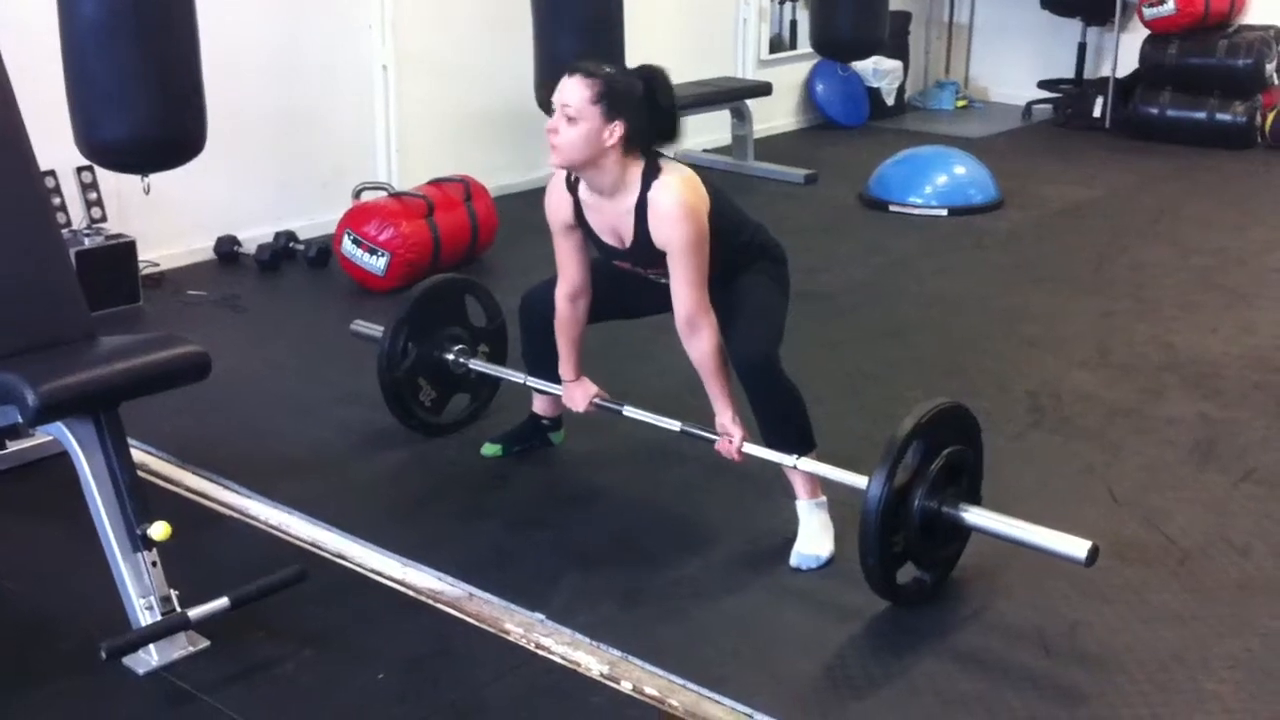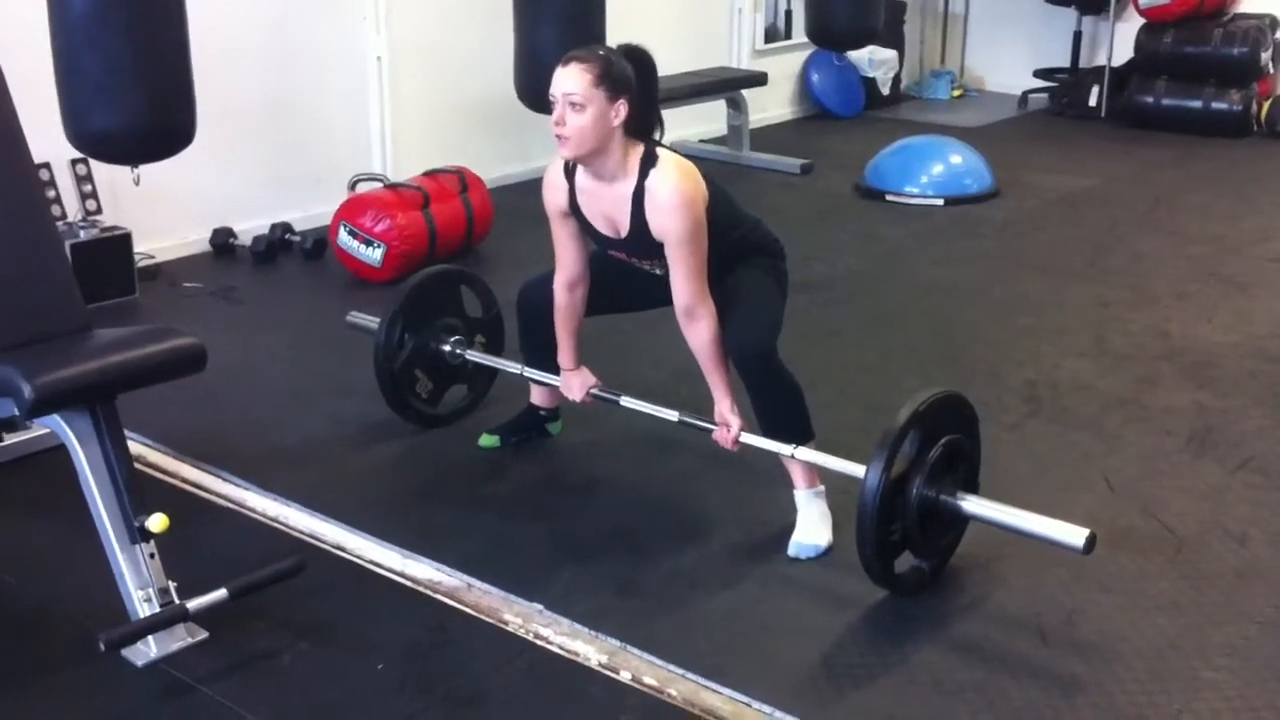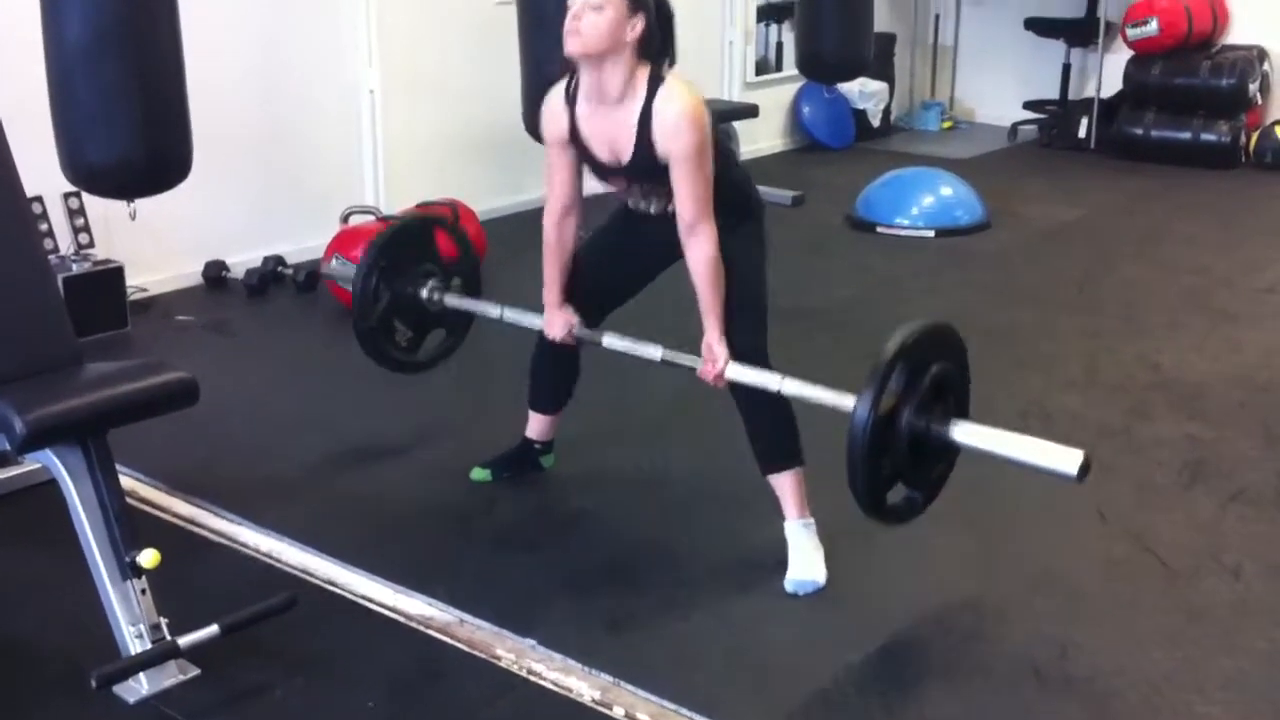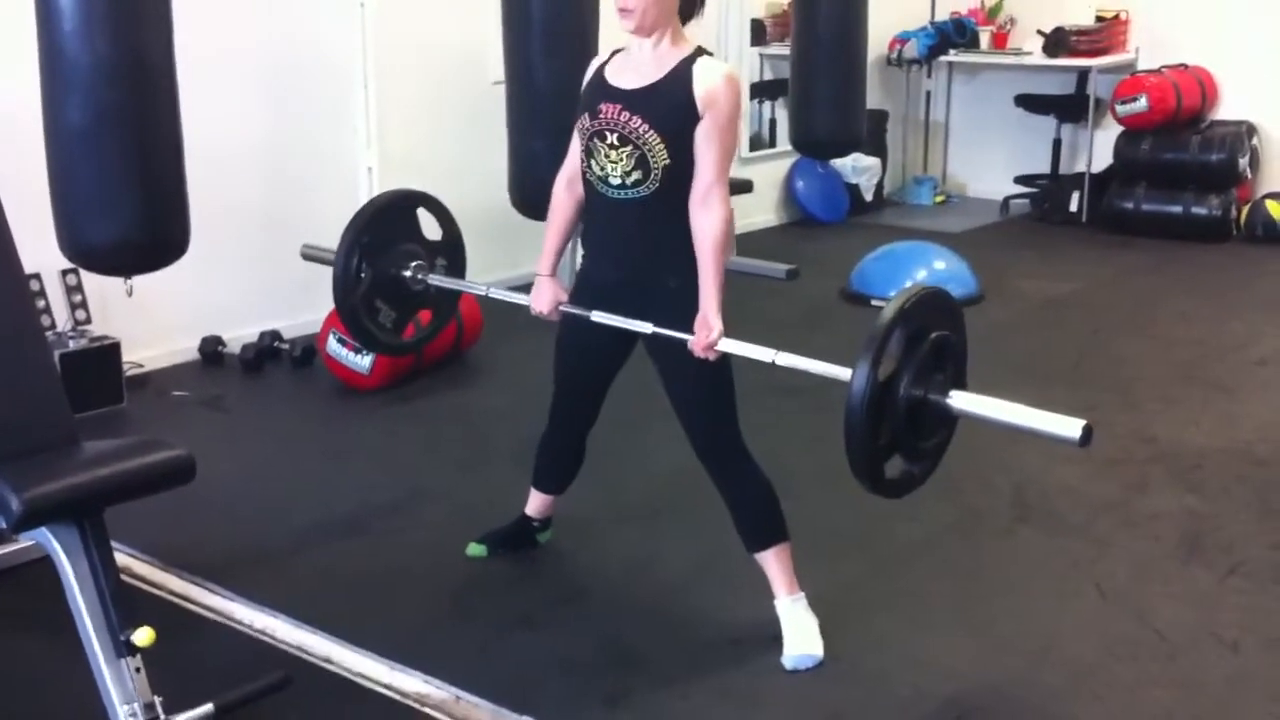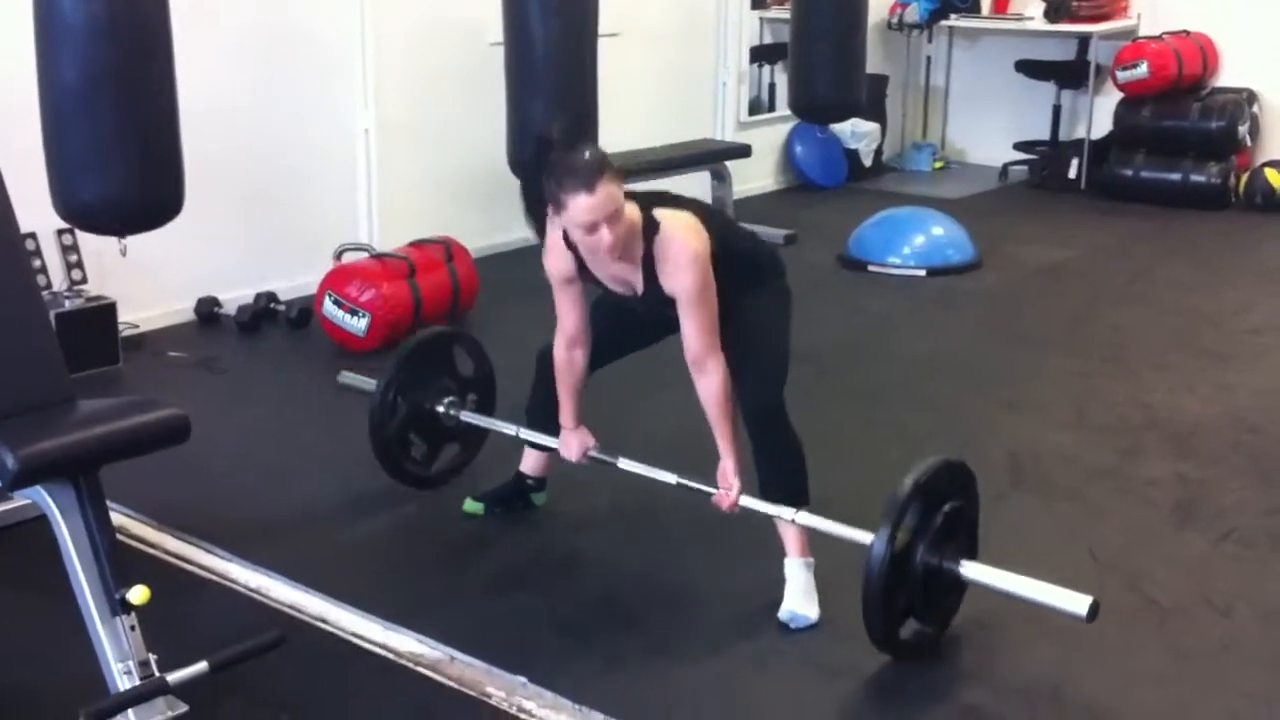
dt=1s
person 1, frame 1
left shoulder: (670, 198)
right shoulder: (563, 192)
left elbow: (693, 319)
right elbow: (571, 291)
left wrist: (724, 412)
right wrist: (571, 376)
left hip: (744, 271)
right hip: (650, 271)
left knee: (753, 358)
right knee: (539, 305)
left ankle: (812, 503)
right ankle: (545, 421)
person 1, frame 2
left shoulder: (668, 187)
right shoulder: (560, 179)
left elbow: (692, 309)
right elbow: (570, 280)
left wrist: (723, 402)
right wrist: (569, 366)
left hip: (742, 266)
right hip: (647, 266)
left knee: (750, 350)
right knee: (536, 298)
left ankle: (810, 493)
right ankle: (541, 413)
person 1, frame 3
left shoulder: (673, 107)
right shoulder: (562, 103)
left elbow: (697, 229)
right elbow: (560, 214)
left wrist: (713, 334)
right wrist: (554, 301)
left hip: (726, 222)
right hip: (640, 219)
left knee: (743, 361)
right knee: (557, 324)
left ankle: (801, 528)
right ankle: (535, 446)
person 1, frame 4
left shoulder: (708, 78)
right shoulder: (600, 67)
left elbow: (708, 196)
right elbow: (572, 176)
left wrist: (709, 307)
right wrist: (545, 272)
left hip: (672, 288)
right hip: (599, 281)
left knee: (717, 444)
right knee: (568, 412)
left ankle: (791, 602)
right ankle: (532, 522)
person 1, frame 5
left shoulder: (678, 244)
right shoulder: (560, 249)
left elbow: (704, 362)
right elbow: (572, 340)
left wrist: (727, 459)
right wrist: (569, 424)
left hip: (748, 289)
right hip: (652, 301)
left knee: (761, 406)
right knee: (552, 364)
left ankle: (798, 566)
right ankle: (528, 481)
